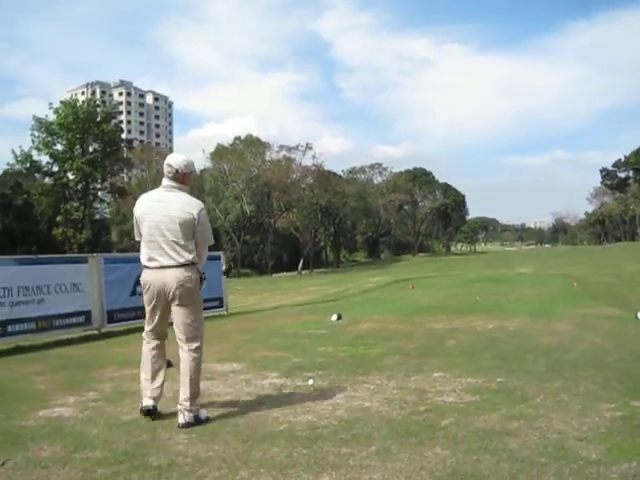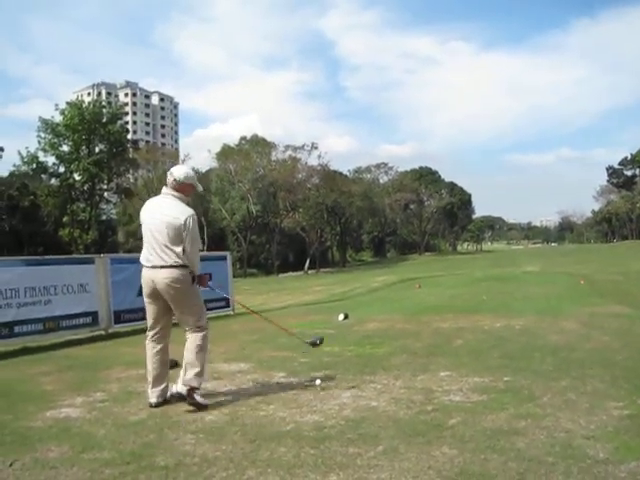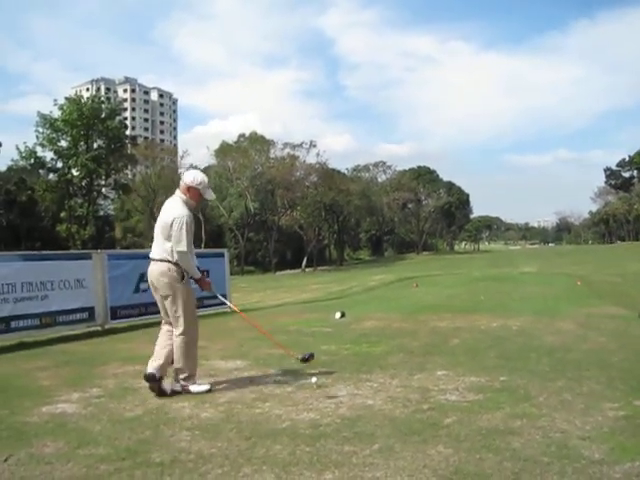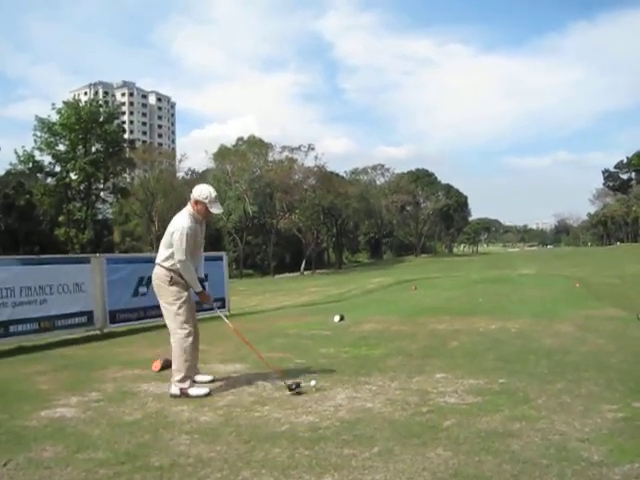
dt=0.4s
person 1, frame 1
left shoulder: (142, 202)
right shoulder: (194, 206)
left elbow: (141, 238)
right elbow: (203, 248)
left hip: (152, 276)
right hip: (183, 276)
left knee: (153, 338)
right knee: (190, 344)
left ankle: (150, 399)
right ankle: (188, 411)
person 1, frame 2
left shoulder: (148, 206)
right shoulder: (186, 213)
right elbow: (191, 252)
right wrist: (197, 274)
left hip: (149, 274)
right hip: (175, 276)
left knee: (156, 335)
right knee: (198, 329)
left ankle: (157, 393)
right ankle: (187, 387)
person 1, frame 3
left shoulder: (173, 204)
right shoulder: (182, 214)
right elbow: (181, 254)
left wrist: (194, 272)
right wrist: (198, 277)
left hip: (159, 269)
right hip: (171, 272)
left knee: (171, 325)
right knee: (185, 327)
left ankle: (155, 370)
right ankle: (183, 381)
person 1, frame 4
left shoulder: (199, 220)
right shoulder: (183, 225)
left elbow: (197, 252)
right elbow: (183, 263)
left wrist: (201, 279)
right wrist: (199, 289)
left hip: (179, 278)
right hip: (167, 279)
left knee: (190, 327)
right knee: (181, 330)
left ankle: (189, 373)
right ankle: (181, 384)
